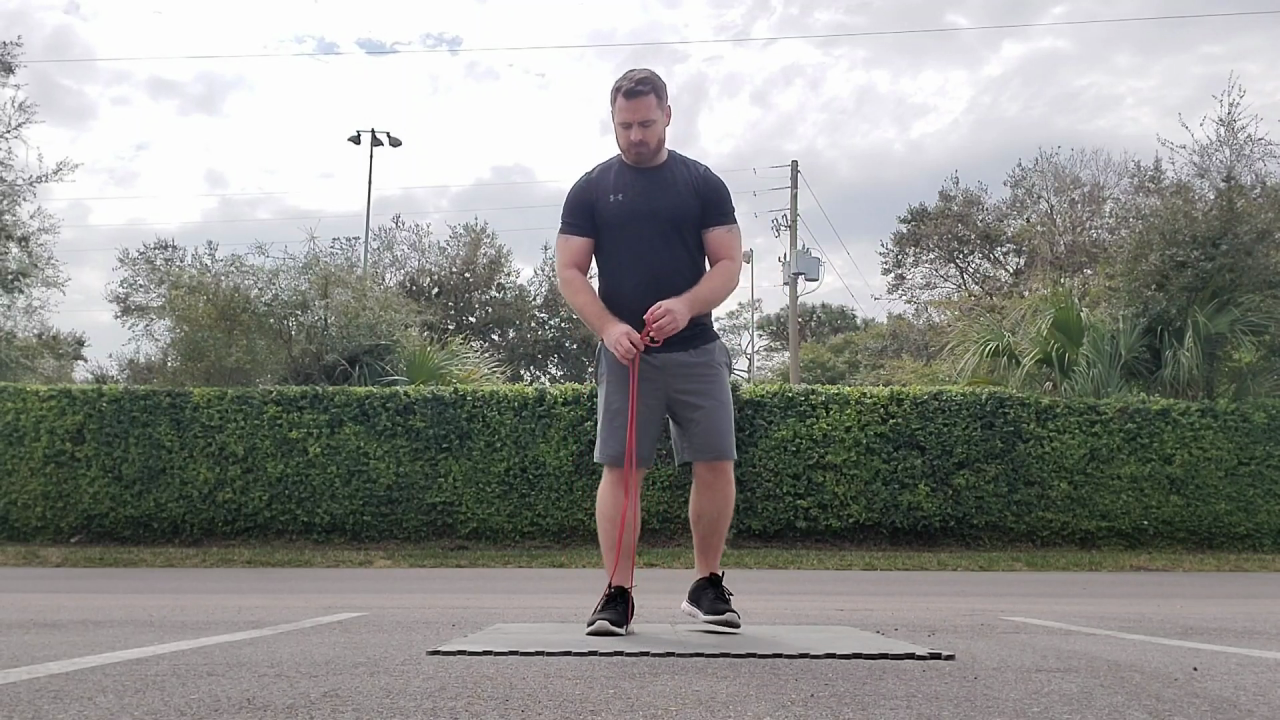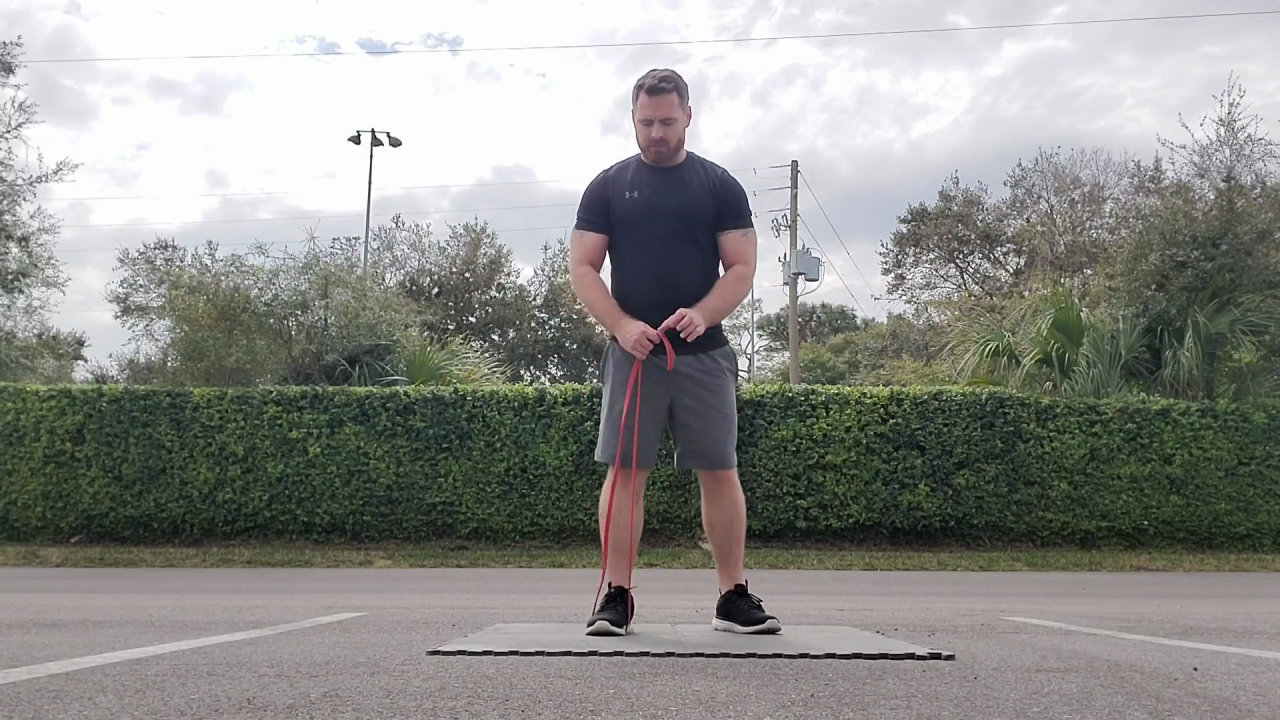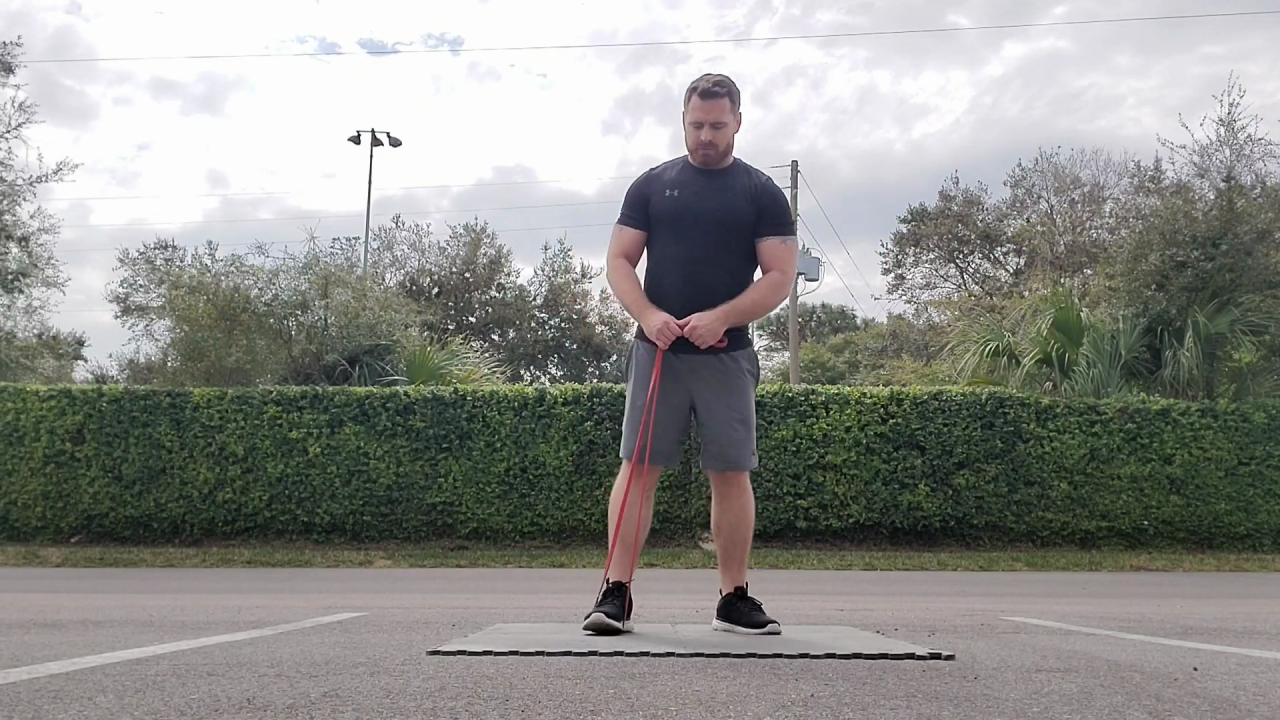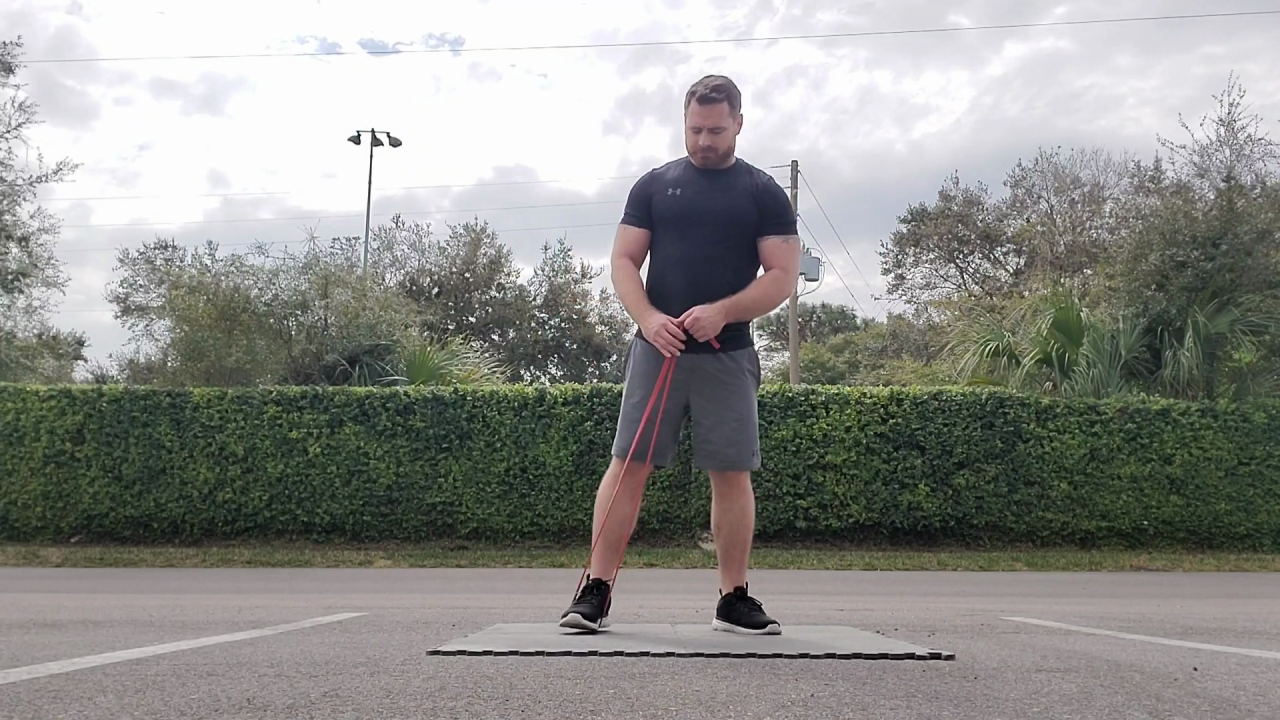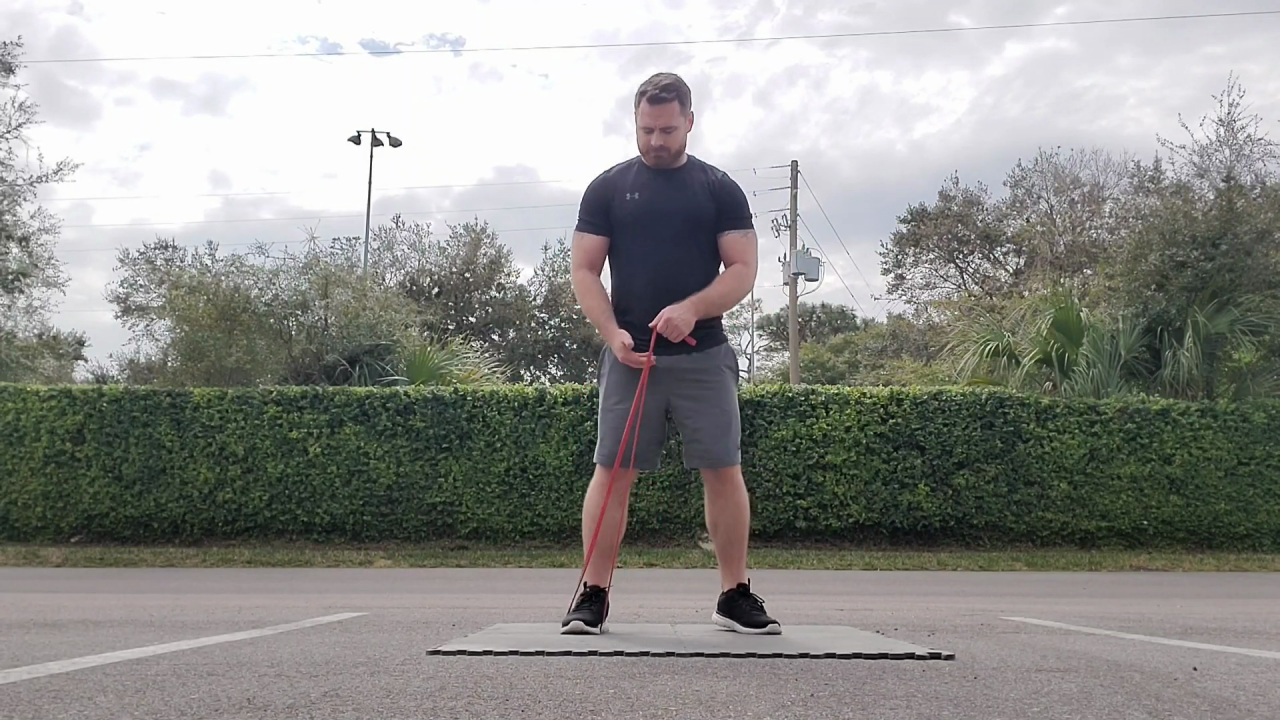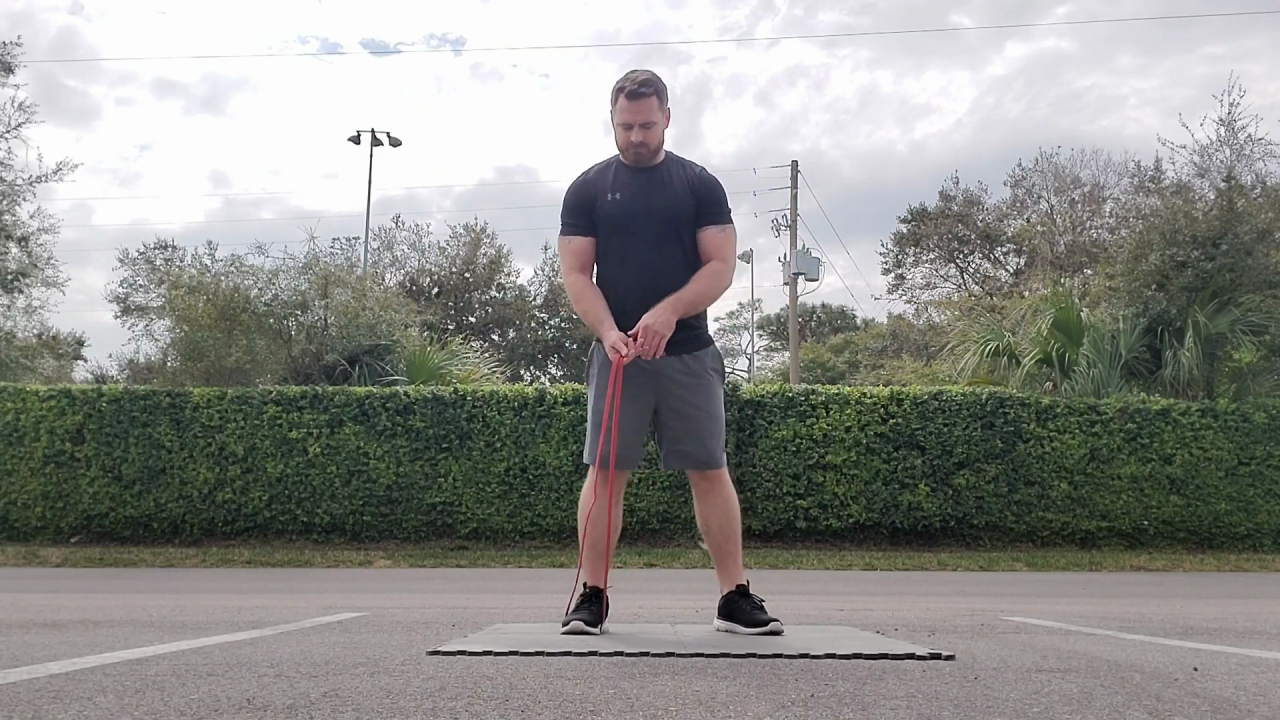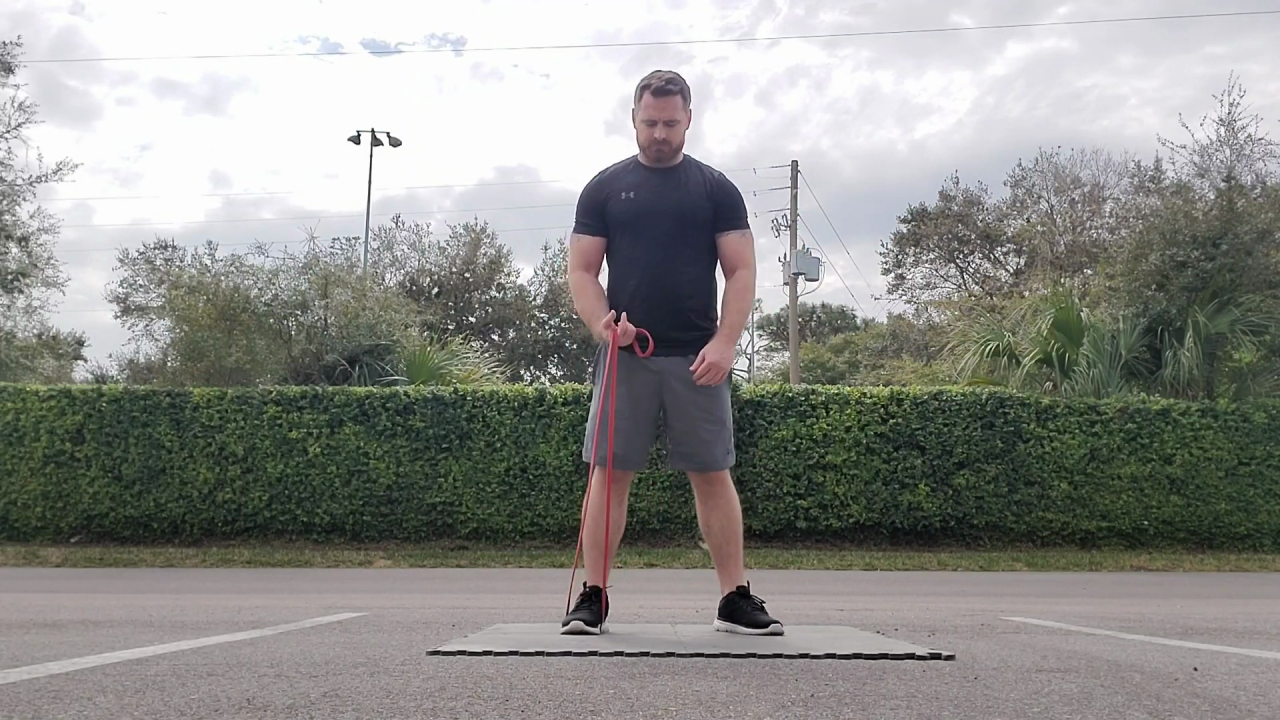
dt=0.3s
person 1, frame 1
left shoulder: (702, 182)
right shoulder: (592, 188)
left elbow: (728, 262)
right elbow: (570, 272)
left wrist: (686, 306)
right wrist: (609, 328)
left hip: (696, 349)
right hip: (625, 352)
left knee: (715, 464)
right knee: (621, 471)
left ankle: (706, 584)
right ankle: (618, 597)
person 1, frame 2
left shoulder: (720, 185)
right shoulder: (608, 186)
left elbow: (742, 267)
right elbow: (582, 268)
left wrist: (702, 315)
right wrist: (622, 324)
left hip: (705, 353)
right hip: (633, 352)
left knee: (719, 473)
right knee: (625, 472)
left ankle: (733, 596)
right ankle: (617, 596)
person 1, frame 3
left shoulder: (762, 192)
right shoulder: (652, 184)
left elbow: (779, 277)
right elbow: (619, 260)
left wrist: (723, 318)
right wrist: (648, 314)
left hip: (727, 356)
right hip: (657, 351)
left knee: (731, 474)
right knee: (639, 467)
left ankle: (734, 599)
right ankle: (616, 595)
person 1, frame 4
left shoulder: (764, 192)
right shoulder: (654, 184)
left elbow: (782, 276)
right elbow: (623, 260)
left wrist: (722, 311)
right wrist: (646, 317)
left hip: (728, 355)
right hip: (656, 350)
left knee: (731, 474)
right knee: (628, 465)
left ankle: (733, 598)
right ankle: (595, 591)
person 1, frame 5
left shoulder: (718, 187)
right shoulder: (607, 188)
left elbow: (743, 269)
right elbow: (584, 270)
left wrist: (691, 310)
right wrist: (613, 335)
left hip: (704, 354)
right hip: (630, 355)
left knee: (723, 470)
right knee: (612, 471)
left ankle: (735, 596)
right ankle: (593, 595)
person 1, frame 6
left shoulder: (699, 183)
right shoulder: (588, 188)
left elbow: (721, 265)
right elbow: (575, 273)
left wrist: (670, 311)
right wrist: (609, 333)
left hip: (690, 354)
right hip: (618, 356)
left knee: (710, 472)
right knee: (604, 472)
left ankle: (735, 599)
right ankle: (592, 596)
person 1, frame 7
left shoulder: (716, 188)
right shoulder: (604, 187)
left elbow: (740, 272)
right elbow: (581, 269)
left wrist: (725, 341)
right wrist: (600, 322)
left hip: (697, 359)
right hip: (625, 356)
left knee: (712, 475)
right knee: (609, 472)
left ankle: (735, 600)
right ankle: (592, 598)
